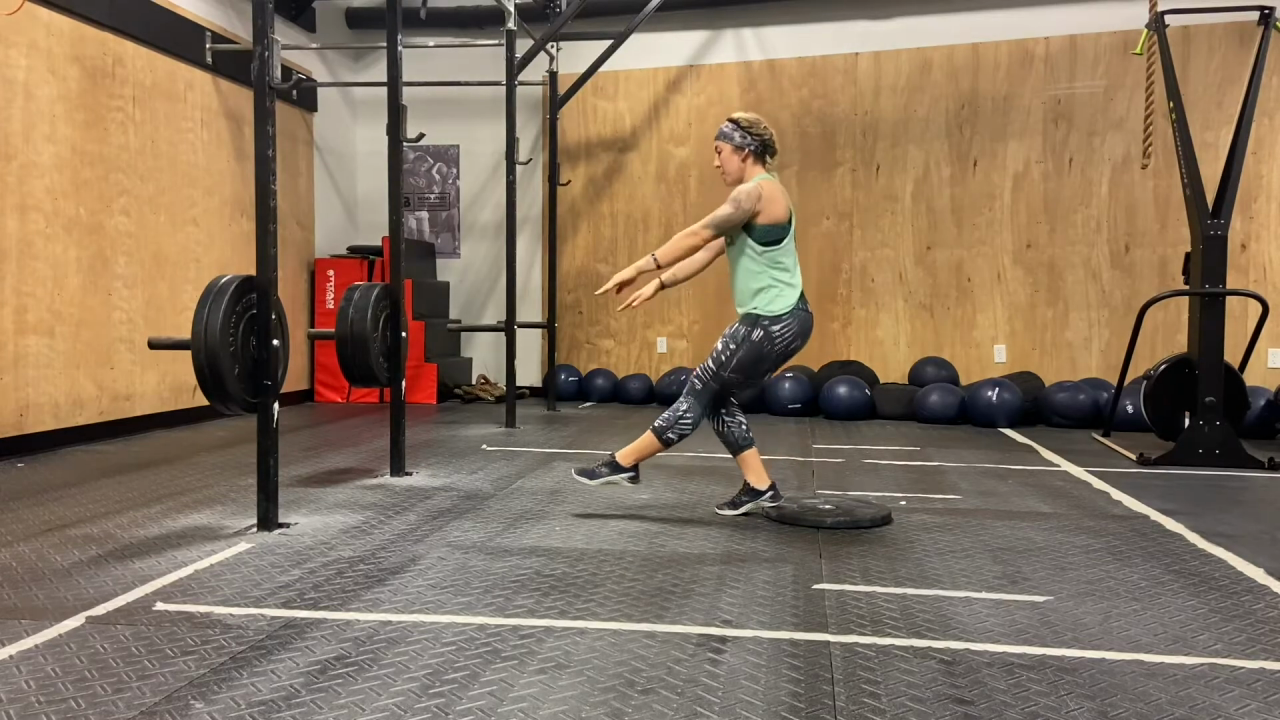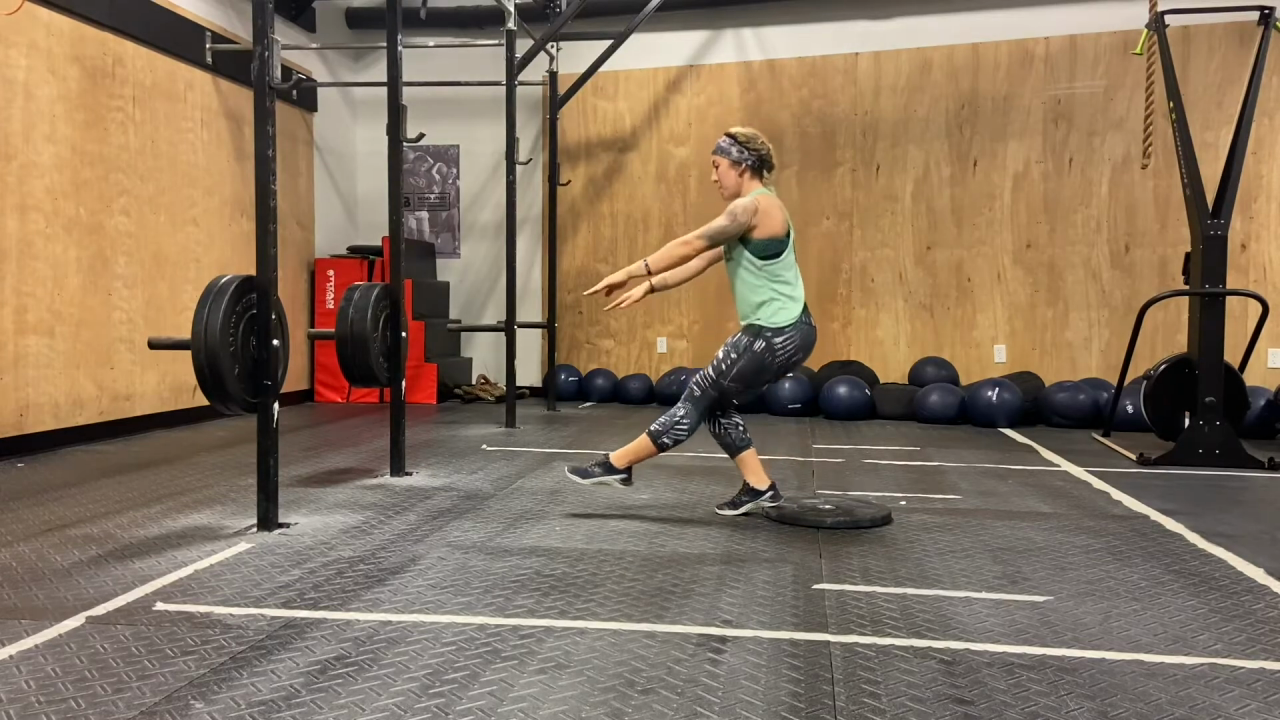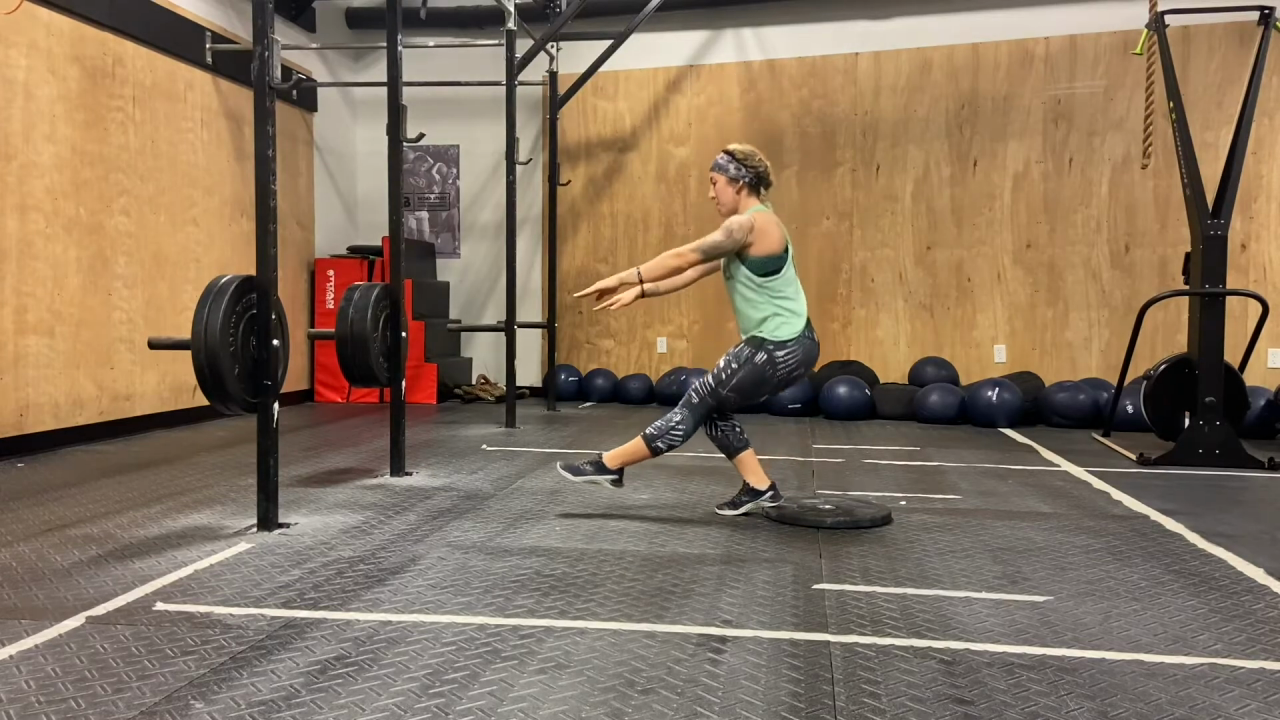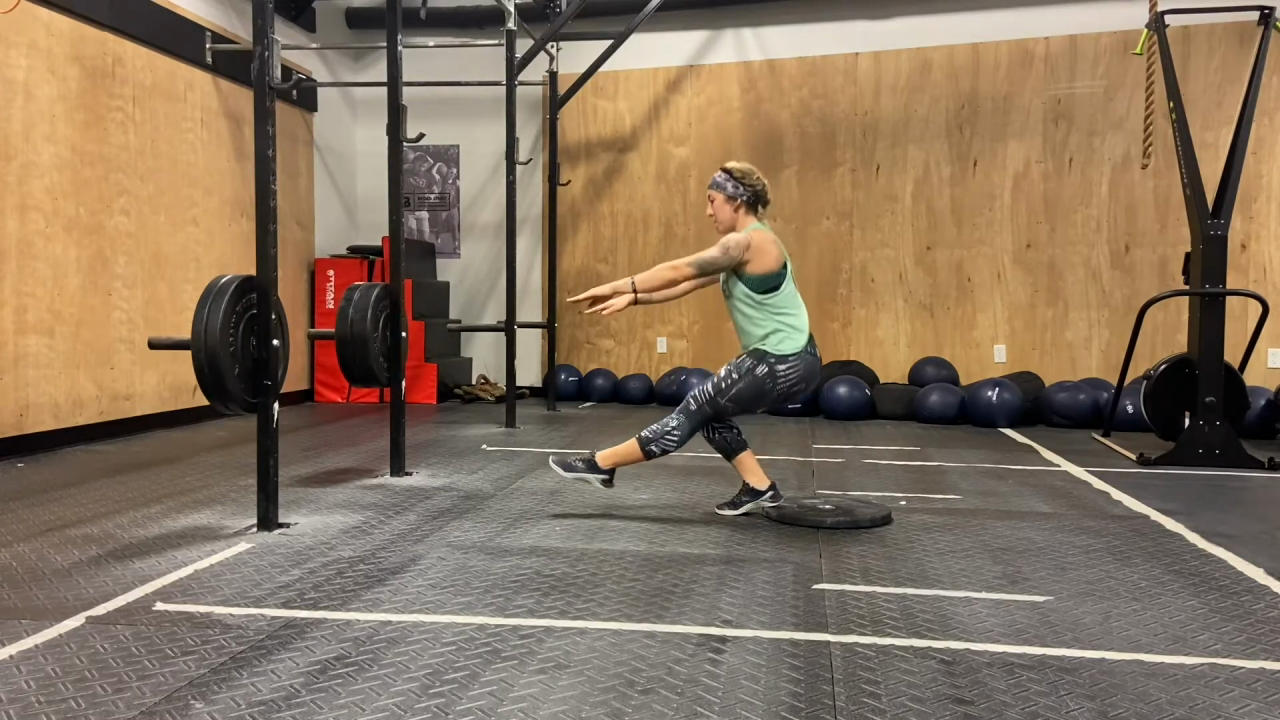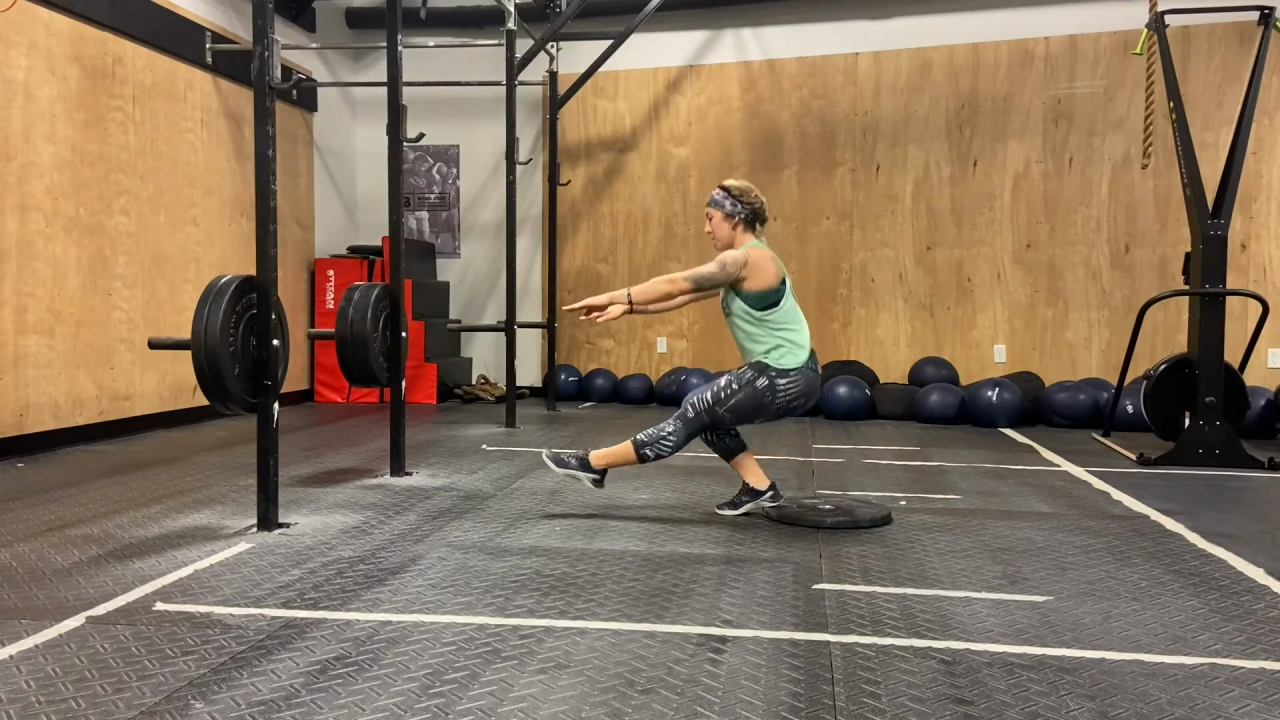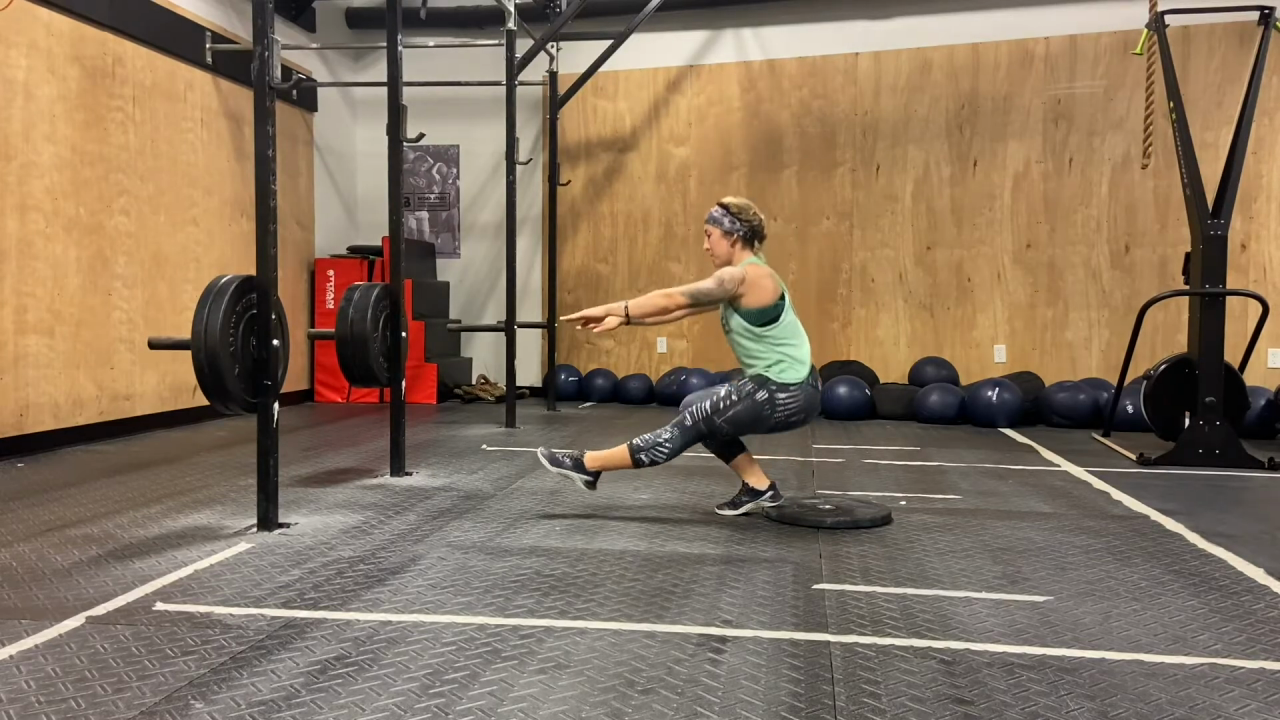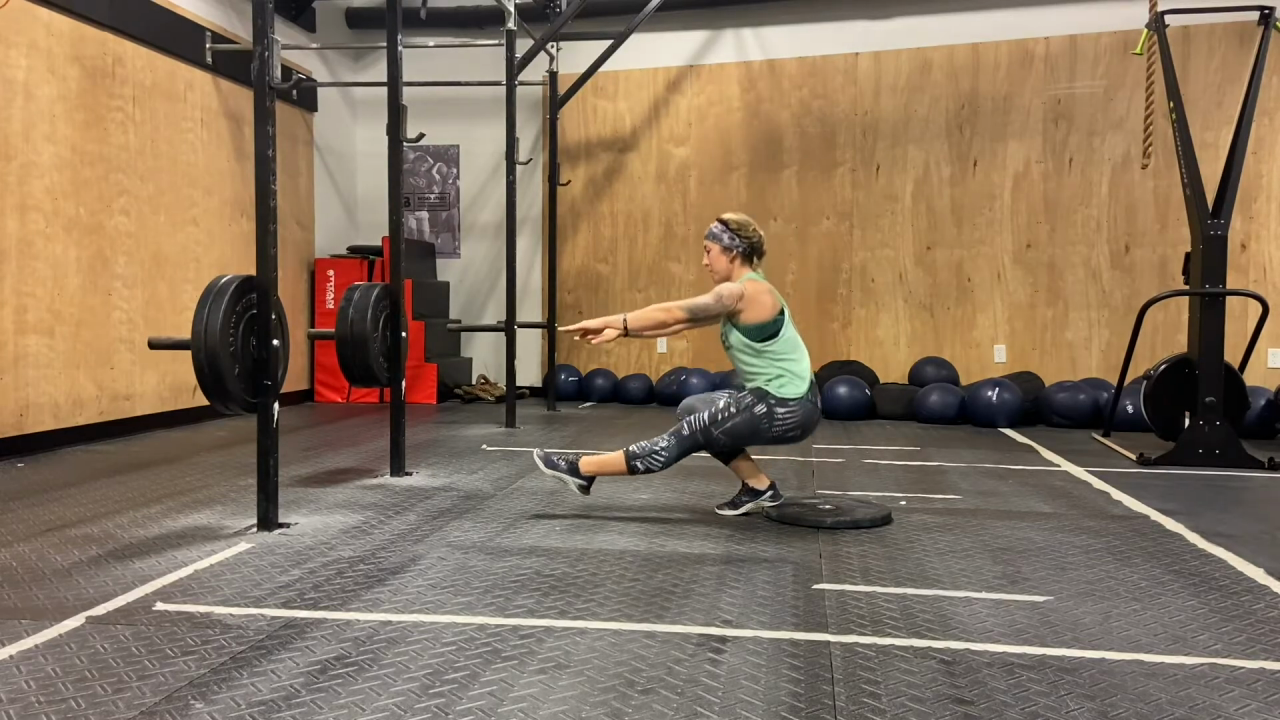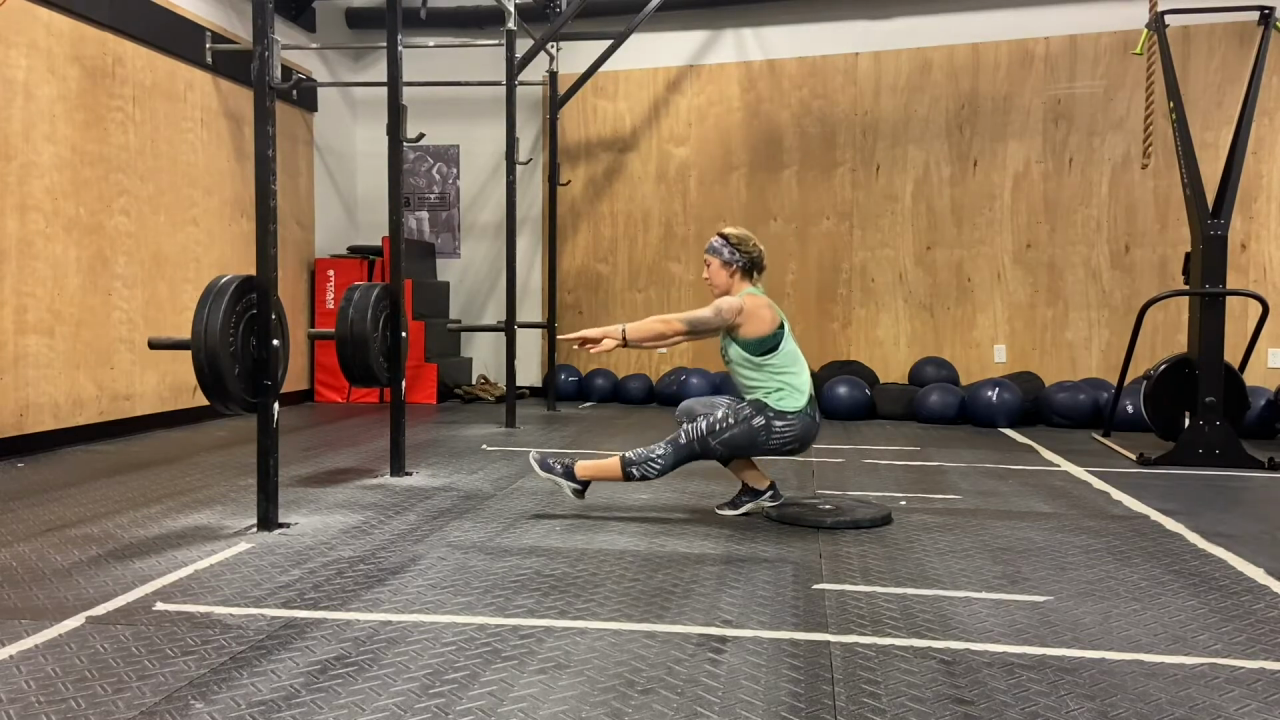
dt=0.1s
person 1, frame 1
left shoulder: (757, 192)
right shoulder: (755, 196)
left elbow: (696, 235)
right elbow: (708, 250)
left wrist: (637, 267)
right wrist: (657, 283)
left hip: (775, 324)
right hip: (777, 321)
left knee: (700, 392)
right knee: (715, 397)
left ankle: (623, 463)
right ankle: (760, 487)
person 1, frame 2
left shoulder: (753, 206)
right shoulder: (753, 209)
left elbow: (690, 245)
right elbow: (702, 259)
left wrist: (629, 272)
right wrist: (648, 286)
left hip: (776, 335)
right hip: (777, 331)
left knee: (698, 398)
right knee: (713, 401)
left ankle: (617, 464)
right ankle: (760, 487)
person 1, frame 3
left shoulder: (750, 223)
right shoulder: (750, 226)
left elbow: (684, 258)
right elbow: (694, 270)
left wrist: (622, 277)
right wrist: (638, 289)
left hip: (782, 351)
right hip: (782, 346)
left knee: (696, 404)
right knee: (707, 402)
left ankle: (607, 464)
right ankle: (760, 486)
person 1, frame 4
left shoulder: (746, 242)
right shoulder: (747, 243)
left elbow: (680, 271)
right elbow: (689, 281)
left wrist: (616, 286)
right wrist: (632, 297)
left hip: (783, 364)
right hip: (782, 359)
left knee: (694, 410)
right knee: (704, 406)
left ankle: (601, 464)
right ankle: (759, 487)
person 1, frame 5
left shoulder: (745, 260)
right shoulder: (744, 262)
left elbow: (676, 285)
right elbow: (685, 295)
left wrist: (614, 296)
right wrist: (626, 307)
left hip: (787, 382)
right hip: (784, 374)
left knee: (690, 419)
right knee: (699, 409)
left ankle: (594, 464)
right ankle: (759, 486)
person 1, frame 6
left shoulder: (743, 277)
right shoulder: (741, 279)
left elbow: (673, 299)
right elbow: (683, 307)
left wrist: (611, 308)
right wrist: (623, 317)
left hip: (787, 395)
right hip: (783, 387)
left knee: (688, 426)
right knee: (695, 412)
left ankle: (588, 465)
right ankle: (759, 487)
person 1, frame 7
left shoulder: (742, 293)
right shoulder: (742, 293)
left elbow: (671, 313)
right elbow: (680, 321)
left wrist: (608, 321)
right wrist: (621, 329)
left hip: (786, 410)
right hip: (781, 401)
left knee: (684, 437)
right knee: (692, 413)
left ankle: (582, 469)
right ankle: (758, 487)
person 1, frame 8
left shoulder: (741, 308)
right shoulder: (739, 307)
left elbow: (670, 325)
right elbow: (680, 332)
left wrist: (607, 331)
right wrist: (620, 339)
left hip: (784, 422)
right hip: (779, 412)
left knee: (681, 445)
right knee: (690, 414)
left ankle: (578, 474)
right ankle: (758, 488)
